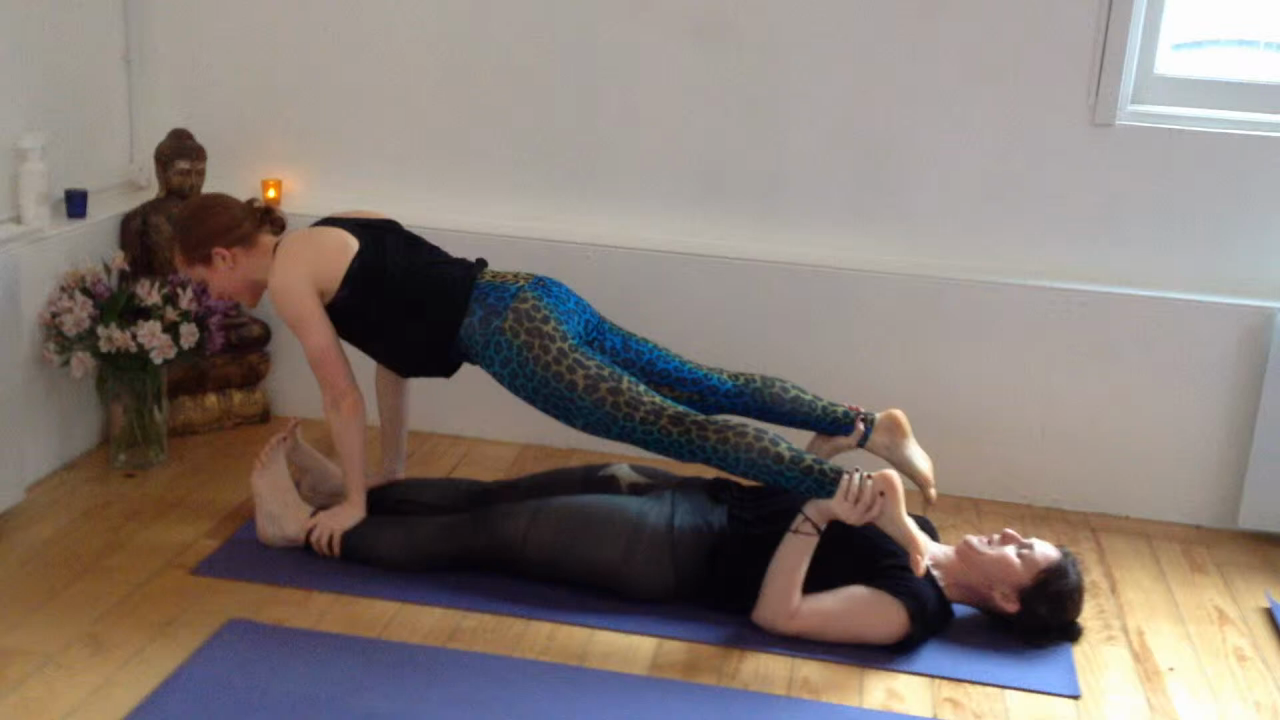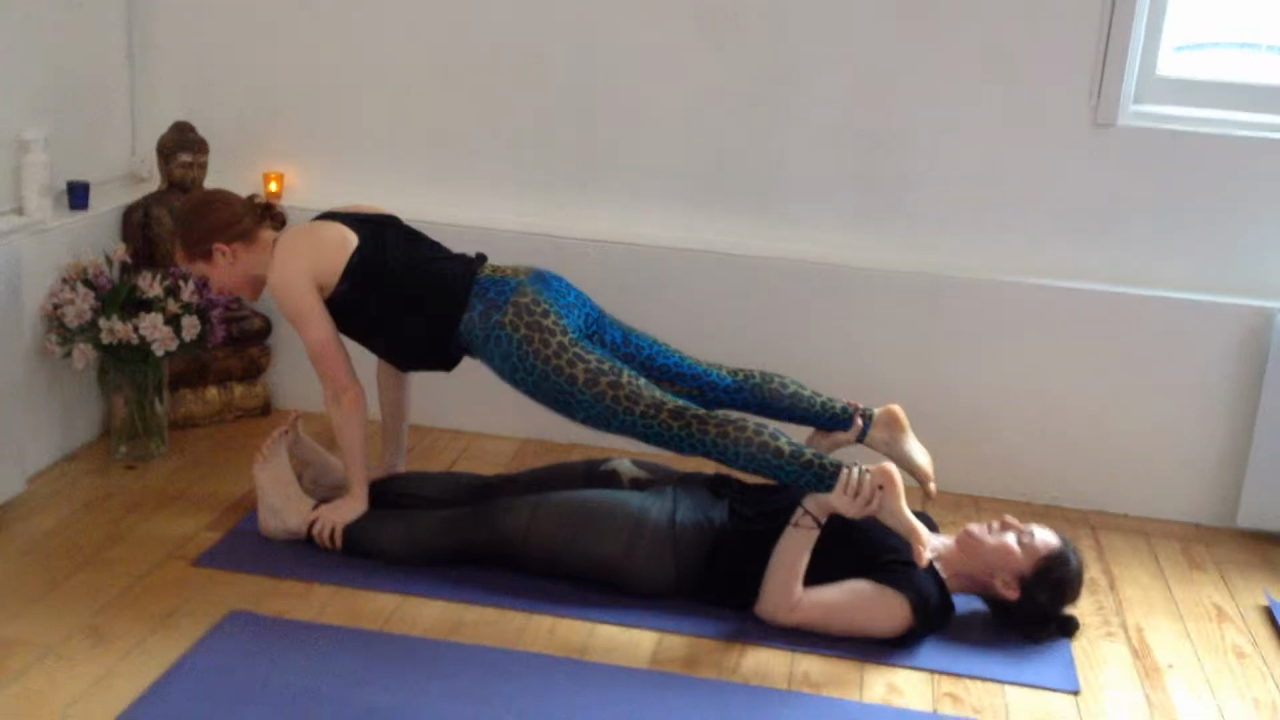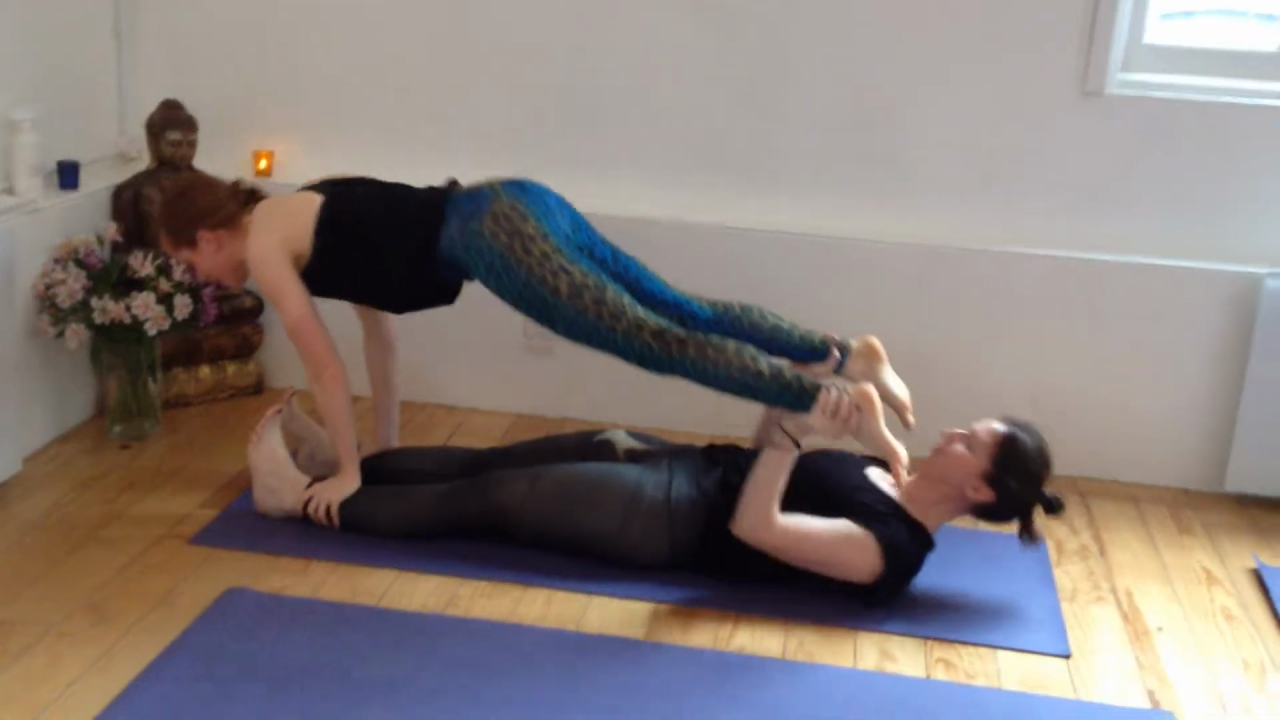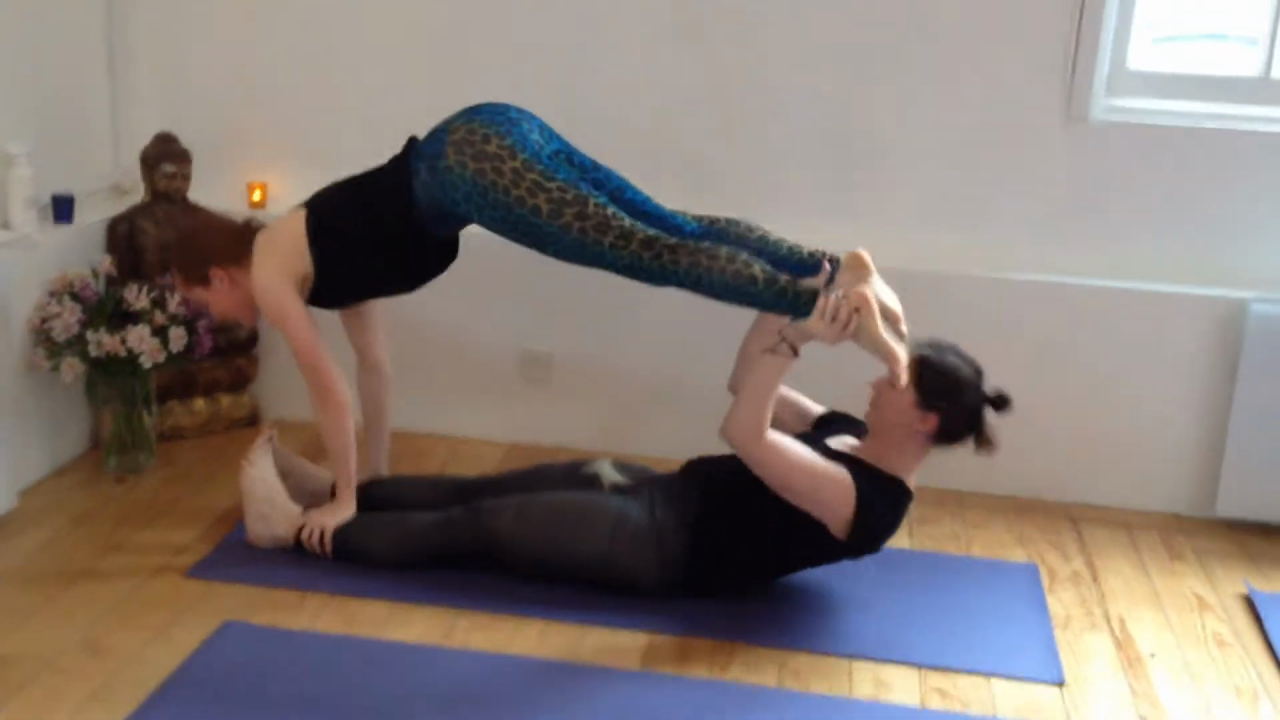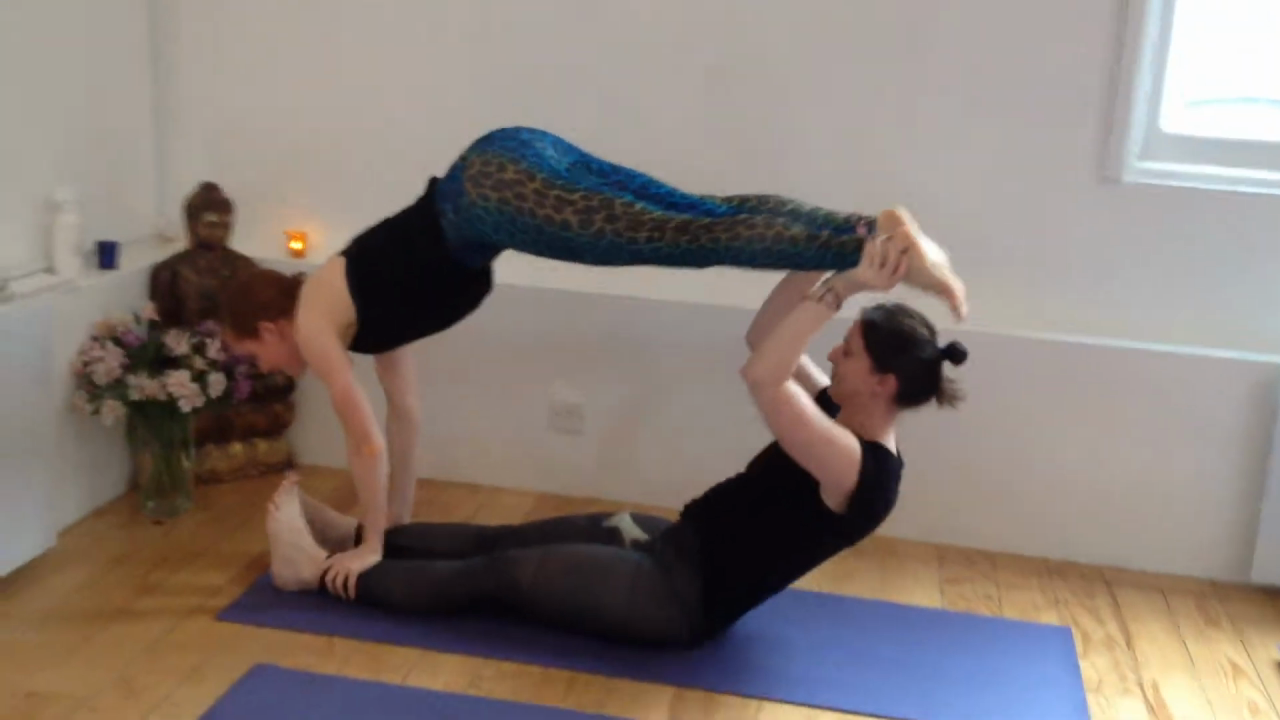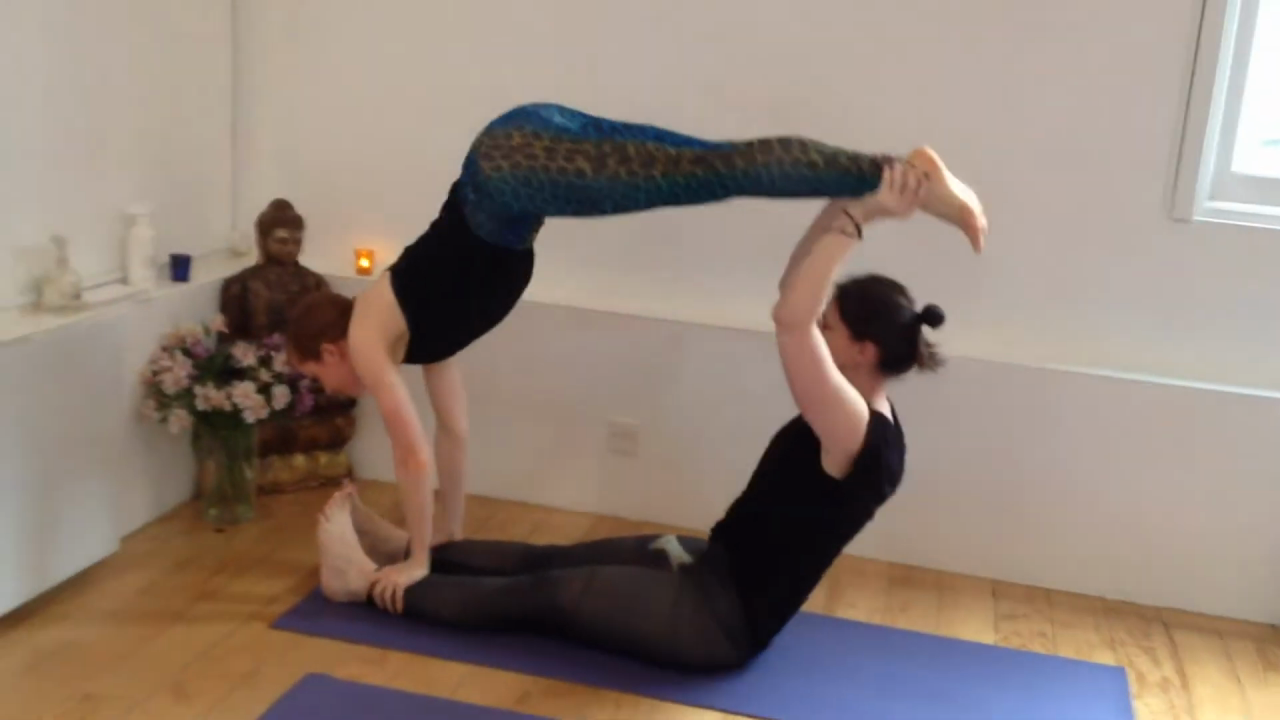
dt=0.3s
person 1, frame 1
left shoulder: (912, 606)
right shoulder: (921, 536)
left elbow: (774, 611)
left wrist: (820, 512)
left hip: (677, 556)
right hip: (698, 503)
left knee: (485, 534)
right knee: (490, 494)
left ankle: (311, 529)
right ankle: (343, 493)
person 1, frame 2
left shoulder: (915, 600)
right shoulder: (918, 532)
left elbow: (777, 603)
left wrist: (821, 508)
left hip: (678, 550)
right hip: (698, 497)
left knee: (487, 525)
right knee: (493, 490)
left ankle: (313, 522)
right ankle: (345, 485)
person 1, frame 3
left shoulder: (893, 550)
right shoulder: (891, 479)
left elbow: (754, 525)
left wrist: (801, 426)
left hip: (675, 527)
right hip: (687, 469)
left knee: (485, 505)
right knee: (486, 466)
left ankle: (312, 505)
right ankle: (341, 457)
person 1, frame 4
left shoulder: (867, 503)
right shoulder: (854, 438)
left elbow: (743, 434)
right elbow: (745, 387)
left wrist: (795, 338)
right wrist: (782, 305)
left hip: (659, 546)
right hip: (664, 494)
left knee: (474, 528)
right knee: (470, 493)
left ankle: (303, 530)
right ankle: (330, 491)
person 1, frame 5
left shoulder: (863, 472)
right shoulder: (848, 424)
left elbow: (761, 378)
right elbow: (762, 338)
left wrist: (839, 286)
right wrist: (822, 267)
left hip: (684, 596)
right hip: (677, 548)
left knee: (501, 575)
right knee: (496, 540)
left ankle: (328, 575)
right ankle: (354, 535)
person 1, frame 6
left shoulder: (867, 441)
right shoulder: (857, 415)
left elbow: (791, 320)
right elbow: (796, 297)
left wrist: (856, 218)
right wrist: (845, 204)
left hip: (722, 619)
right hip: (715, 568)
left knee: (545, 595)
right knee: (541, 562)
left ankle: (376, 586)
right ankle: (406, 551)
person 2, frame 1
left shoulder: (286, 276)
right shoulder: (329, 236)
left elbow: (341, 395)
right elbow: (391, 350)
left wrist: (353, 501)
right wrist: (389, 473)
left hip: (512, 335)
right hip: (533, 300)
left knee: (673, 426)
right knee: (702, 391)
right ankle: (868, 427)
person 2, frame 2
left shoulder: (287, 269)
right shoulder: (328, 231)
left elbow: (342, 388)
right elbow: (391, 347)
left wrist: (357, 493)
right wrist: (392, 466)
left hip: (512, 329)
right hip: (533, 295)
left knee: (676, 419)
right knee: (703, 385)
left ankle: (858, 480)
right ankle: (866, 422)
person 2, frame 3
left shoulder: (260, 246)
right shoulder: (303, 221)
left elbow: (326, 368)
right elbow: (381, 334)
left wrist: (346, 471)
right wrist: (384, 443)
left hip: (497, 229)
right hip: (519, 201)
left knee: (660, 341)
right knee: (678, 312)
left ankle: (836, 394)
right ankle: (846, 355)
person 2, frame 4
left shoulder: (267, 276)
right shoulder: (310, 250)
left elbow: (331, 395)
right elbow: (375, 365)
left wrist: (344, 499)
right wrist: (375, 471)
left hip: (471, 161)
right hip: (493, 134)
left knee: (653, 252)
right knee: (676, 232)
right ankle: (837, 270)
person 2, frame 5
left shoulder: (311, 323)
right shoulder: (350, 305)
left elbow: (367, 443)
right elbow: (404, 416)
left wrist: (371, 546)
right wrist: (396, 523)
left hip: (498, 184)
right hip: (516, 155)
left knee: (688, 236)
right knee: (702, 218)
left ankle: (877, 241)
right ankle: (874, 228)
person 2, frame 6
left shoulder: (366, 339)
right shoulder: (409, 319)
left elbow: (415, 458)
right elbow: (455, 432)
left wrist: (418, 560)
right wrist: (449, 536)
left hip: (514, 159)
right hip: (531, 143)
left knee: (710, 172)
right knee: (716, 170)
left ankle: (896, 176)
right ankle: (895, 173)
